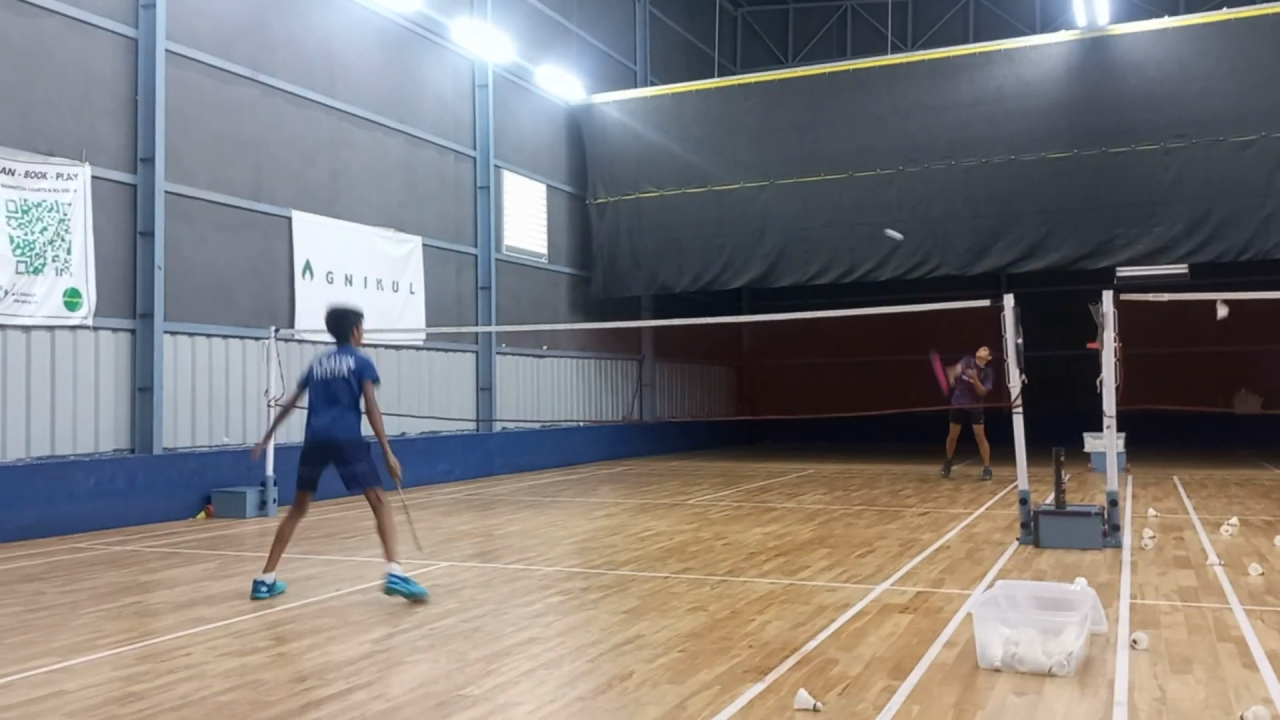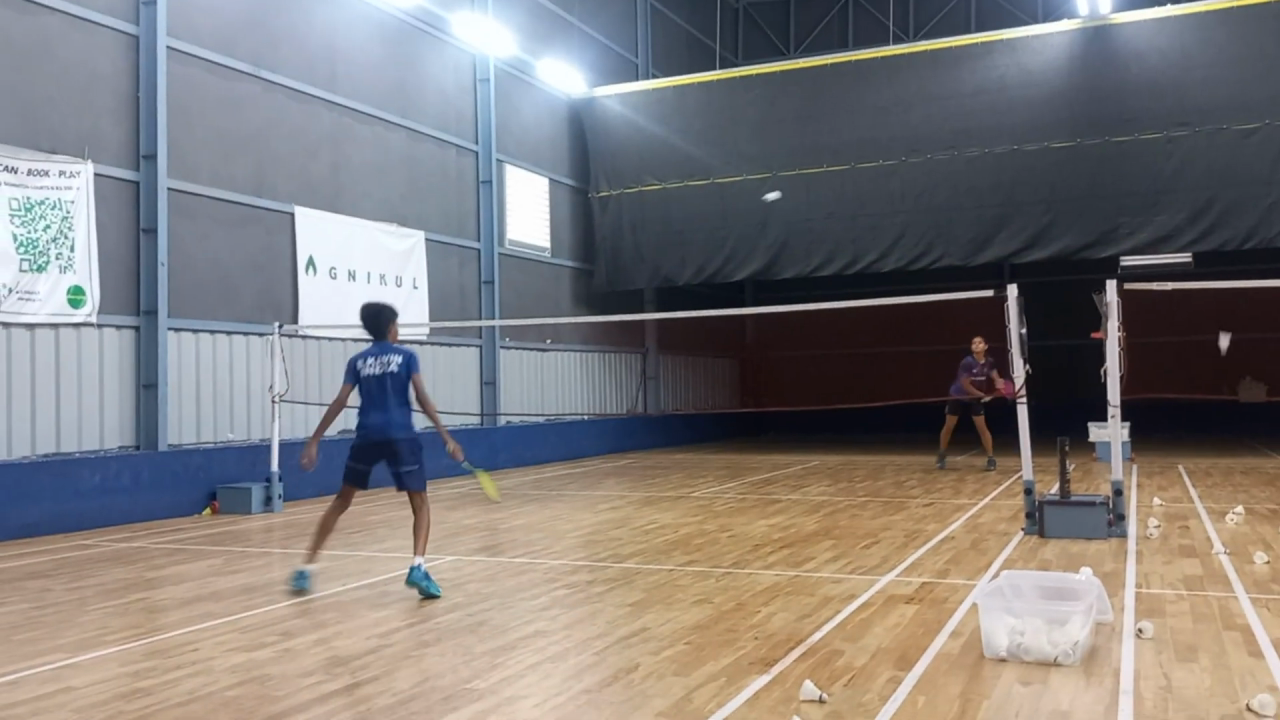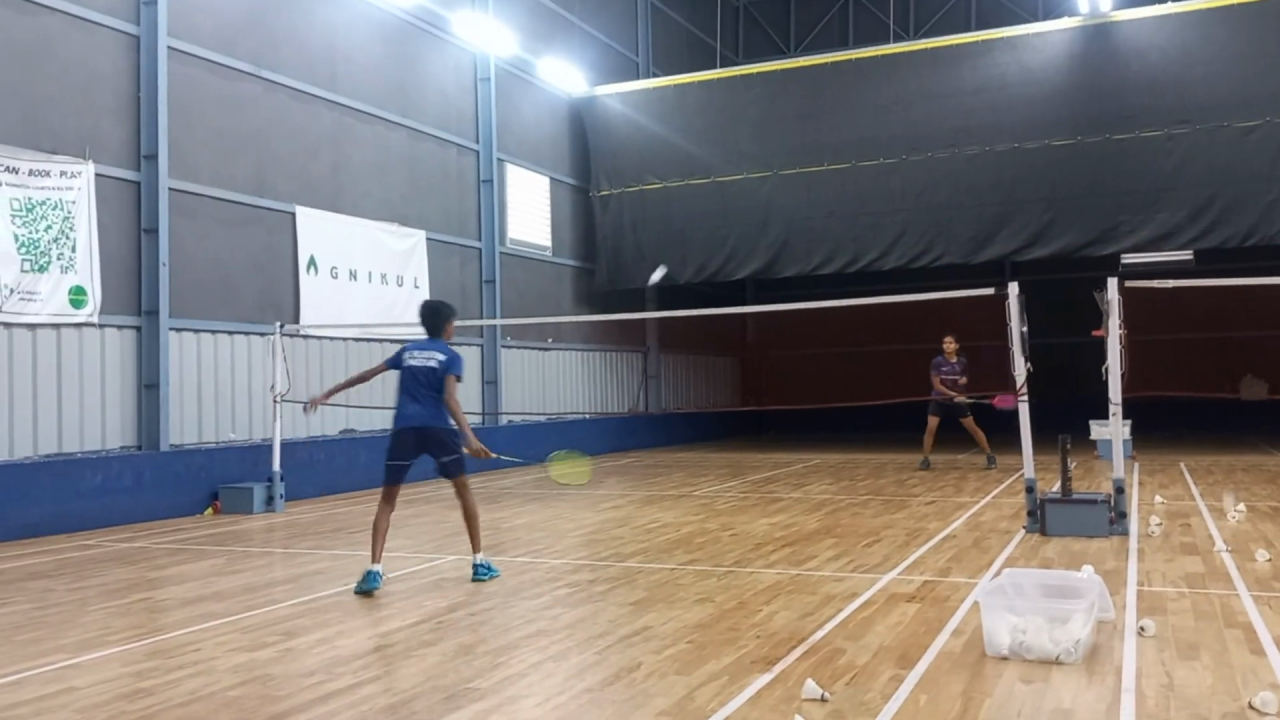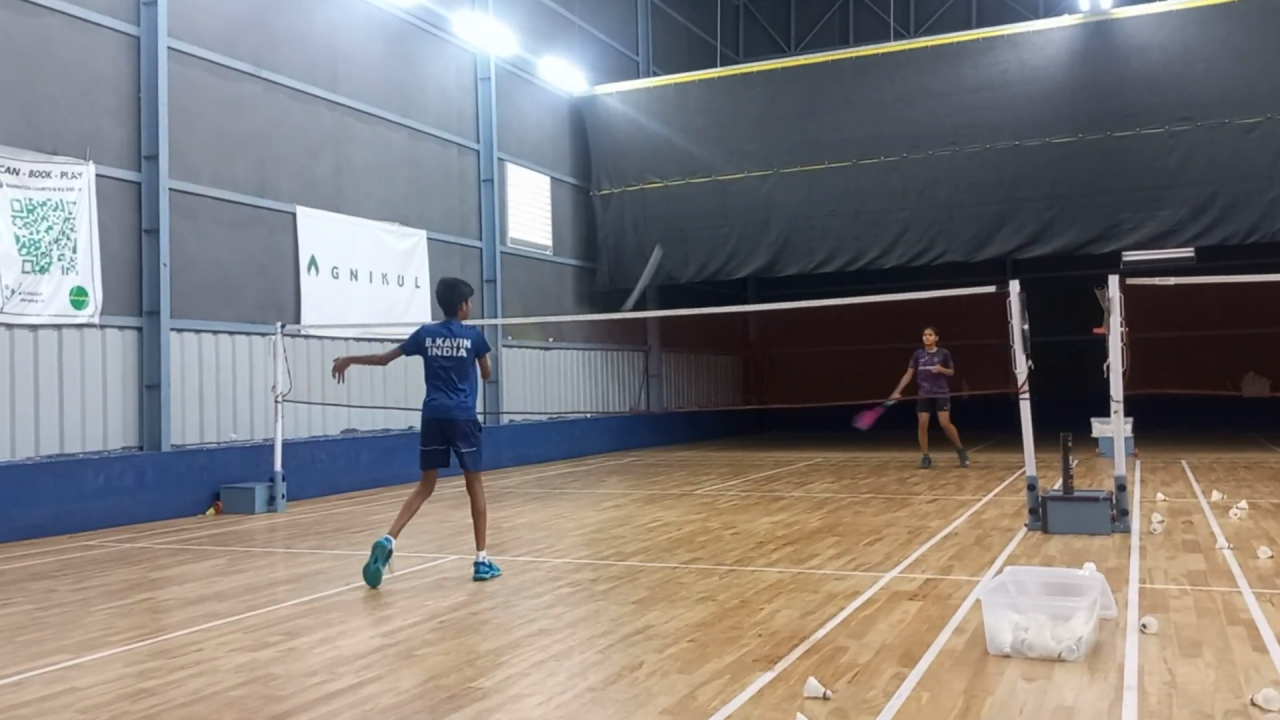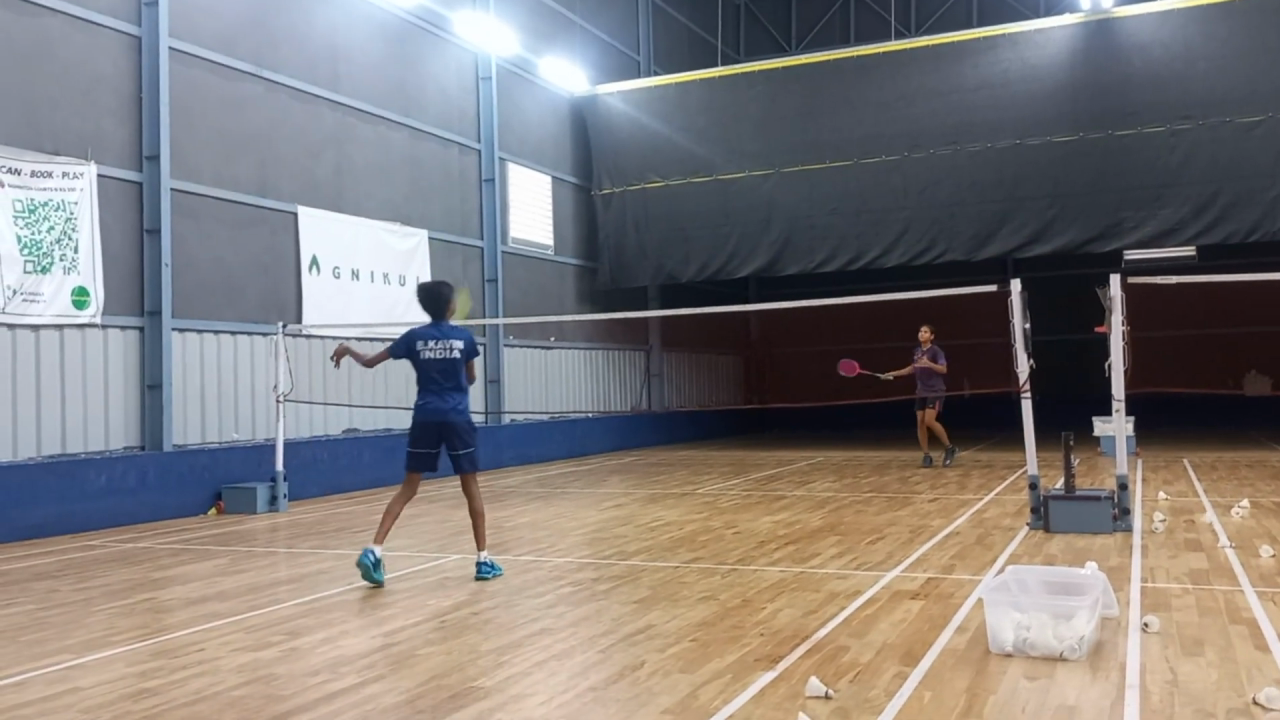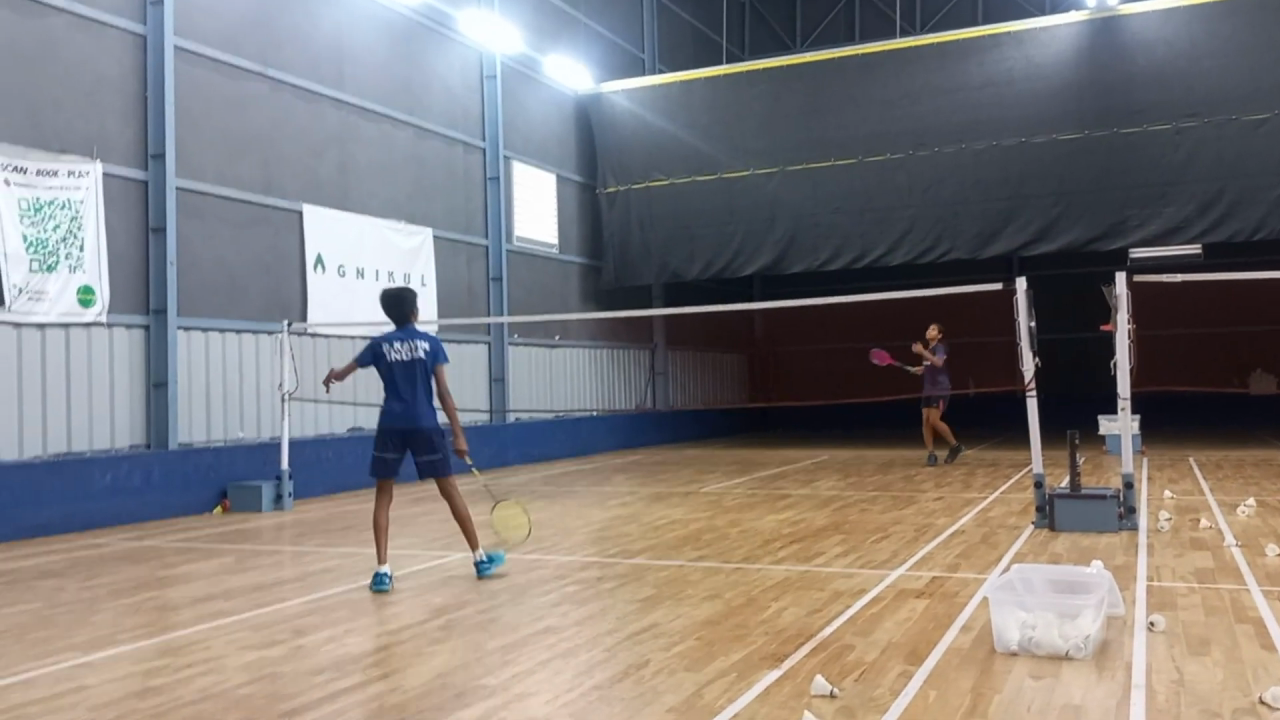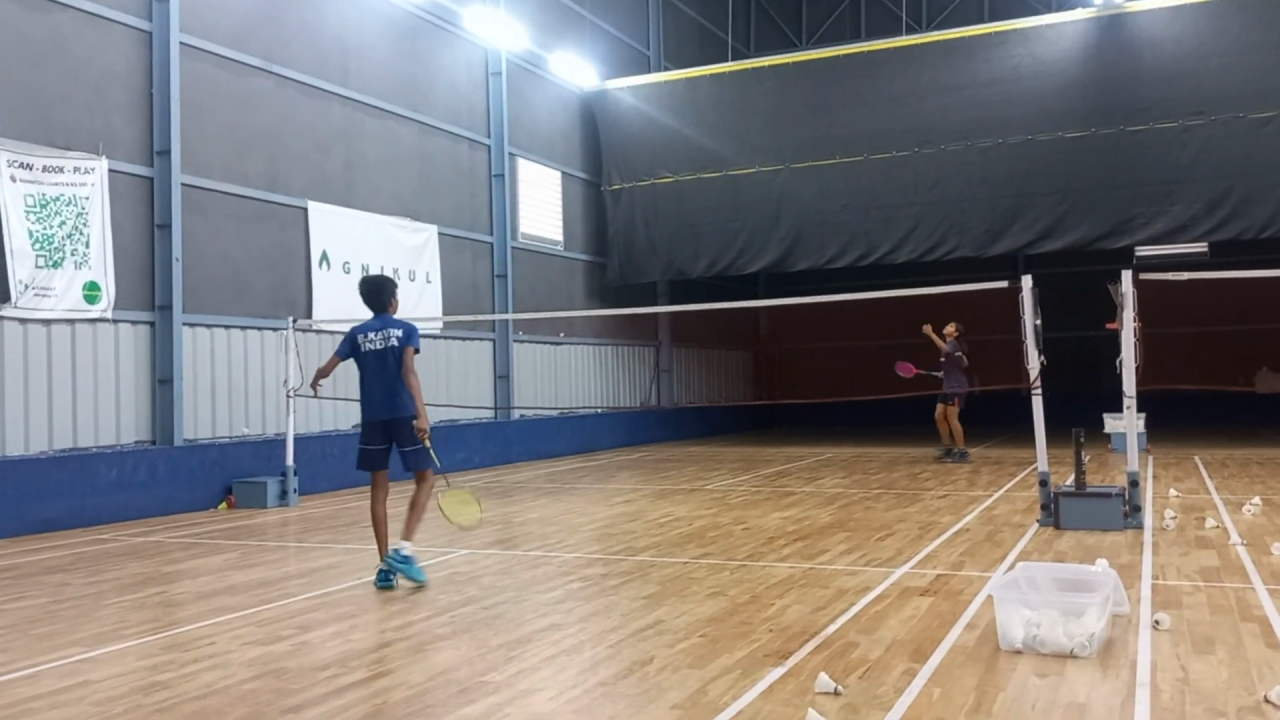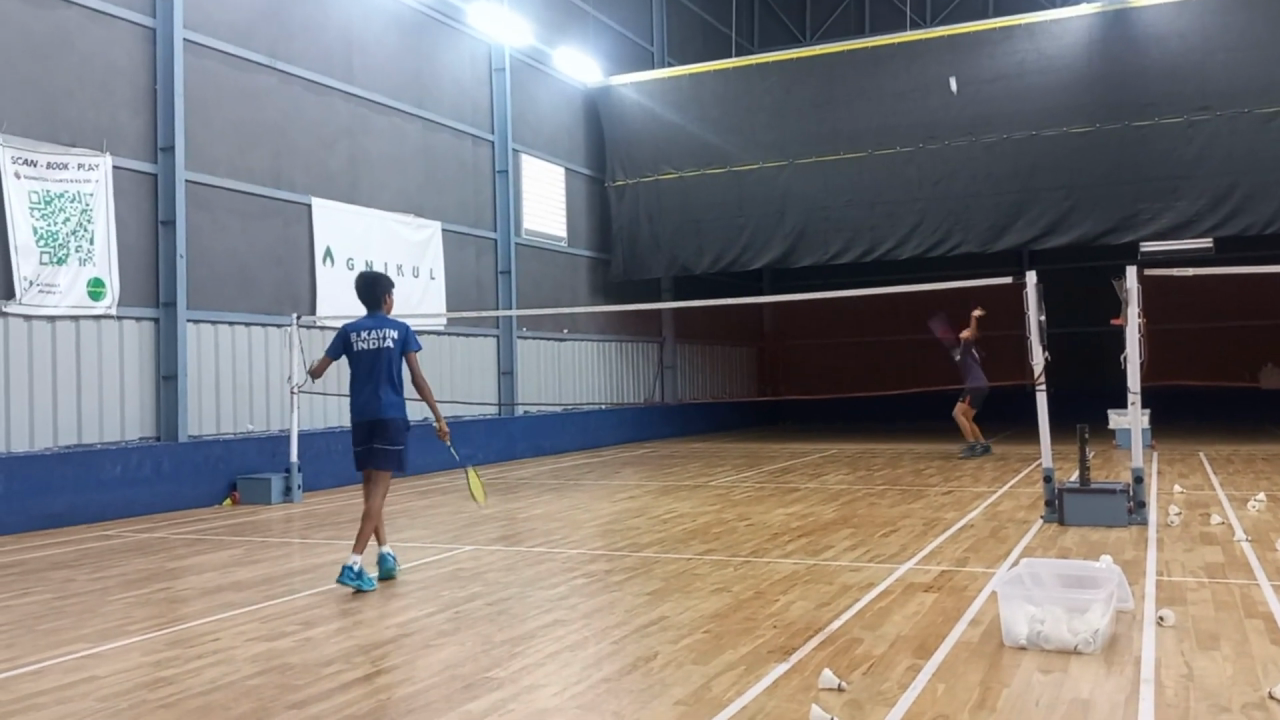
dt=0.3s
person 1, frame 1
left shoulder: (318, 362)
right shoulder: (361, 361)
left elbow: (290, 405)
right elbow: (371, 408)
left wrist: (266, 438)
right wrist: (388, 453)
left hip: (315, 440)
right hip: (346, 439)
left knee: (298, 509)
right knee: (381, 505)
left ankle: (265, 579)
right ankle: (395, 574)
person 1, frame 2
left shoulder: (357, 361)
right shoulder: (406, 357)
left elbow: (339, 403)
right elbow: (422, 397)
left wrist: (314, 442)
right wrist: (446, 437)
left hip: (366, 437)
right hip: (400, 436)
left knee: (341, 501)
right knee: (421, 507)
left ankle: (306, 568)
right ankle: (418, 568)
person 1, frame 3
left shoulder: (407, 351)
right shoulder: (451, 356)
left elbow: (366, 375)
right elbow: (449, 398)
left wrist: (326, 395)
right wrist: (469, 436)
left hip: (405, 428)
right hip: (438, 426)
left knee: (387, 501)
right knee: (463, 490)
left ankle: (375, 570)
right ankle: (479, 562)
person 1, frame 4
left shoulder: (425, 333)
right shoulder: (474, 335)
left elbow: (384, 359)
right elbow: (486, 374)
left wrist: (348, 360)
right wrist: (485, 367)
left hip: (433, 416)
right hip: (463, 417)
left knee: (425, 486)
right knee: (475, 485)
left ankle: (387, 541)
right ankle: (482, 560)
person 1, frame 5
left shoulder: (414, 337)
right shoulder: (464, 337)
left elbow: (370, 362)
left wrist: (347, 350)
left hip: (424, 419)
right hip: (457, 420)
left knee: (408, 488)
right knee: (471, 487)
left ankle: (374, 550)
right ankle: (483, 560)
person 1, frame 6
left shoulder: (379, 344)
right shoulder: (430, 343)
left elbow: (341, 376)
right elbow: (443, 391)
left wrist: (330, 376)
right wrist: (459, 434)
left hip: (389, 427)
right hip: (424, 426)
left knee: (383, 495)
right knee: (450, 490)
left ankle: (383, 571)
right ankle: (480, 556)
person 1, frame 7
left shoulder: (356, 334)
right shoulder: (406, 330)
left elbow: (326, 370)
right elbow: (409, 372)
left wrist: (315, 379)
right wrist: (422, 414)
left hip: (373, 419)
right hip: (403, 415)
left knee: (379, 489)
right knee: (425, 480)
left ankle: (386, 567)
right ankle: (403, 549)
person 1, frame 8
left shoulder: (349, 331)
right shoulder: (400, 330)
left elbow: (317, 371)
right elbow: (417, 379)
left wrist: (313, 372)
right wrist: (438, 417)
left hip: (361, 417)
right hip: (390, 416)
left knee: (371, 483)
right knee: (378, 487)
left ankle: (385, 553)
right ankle: (353, 565)
